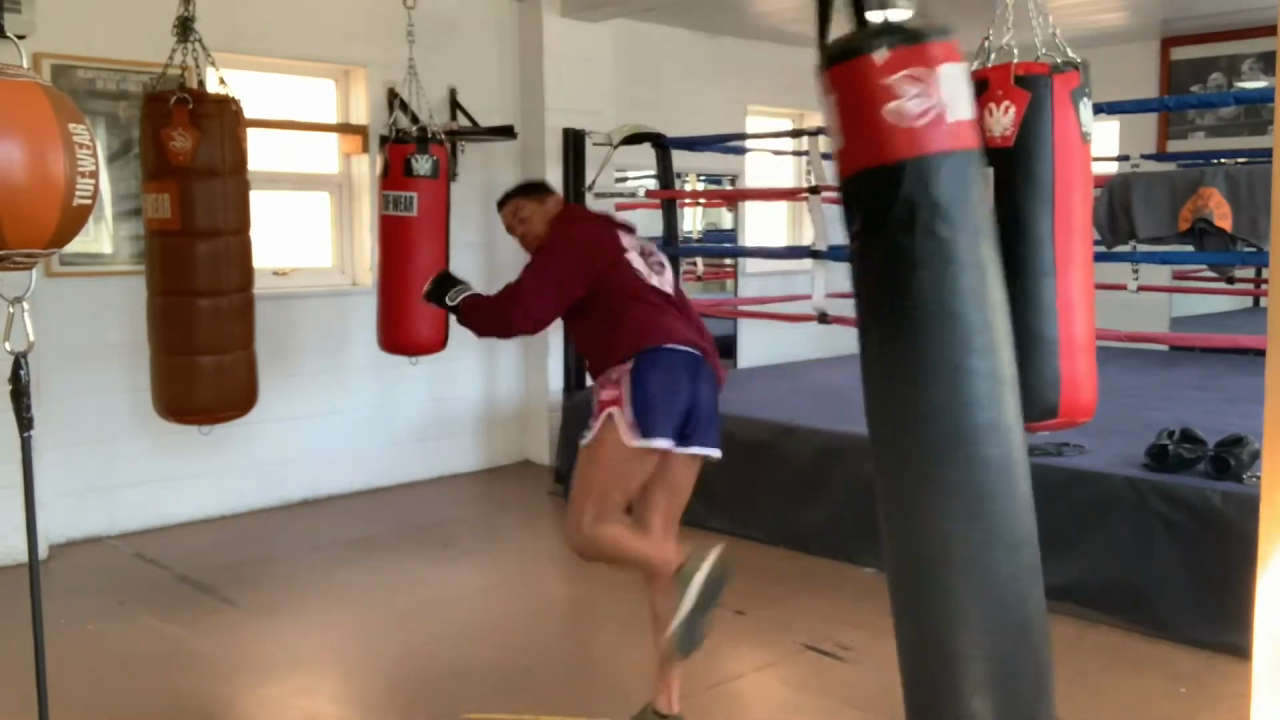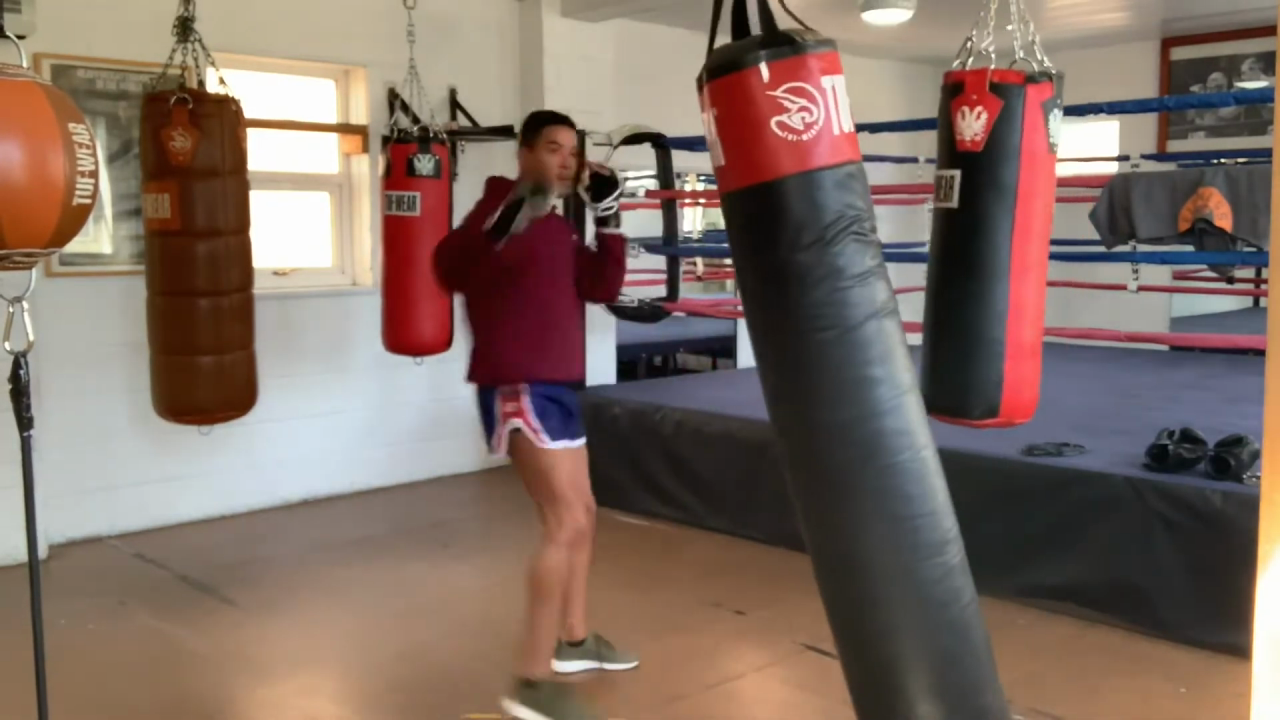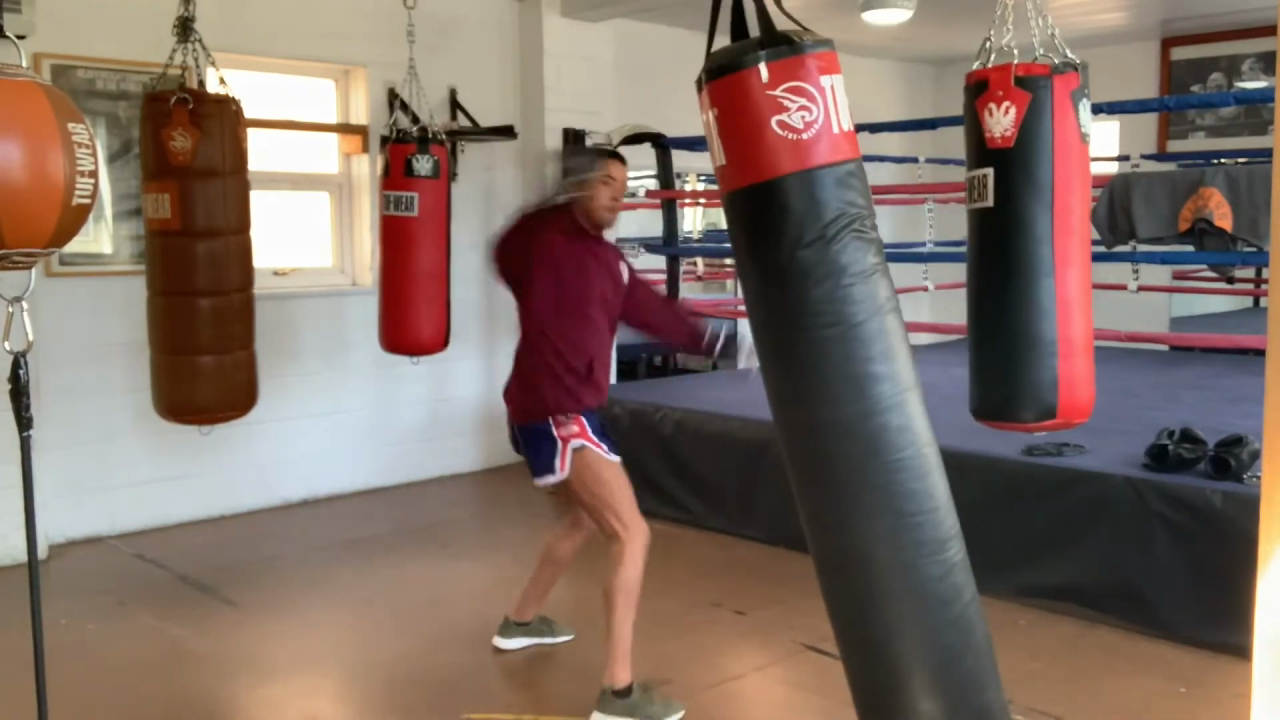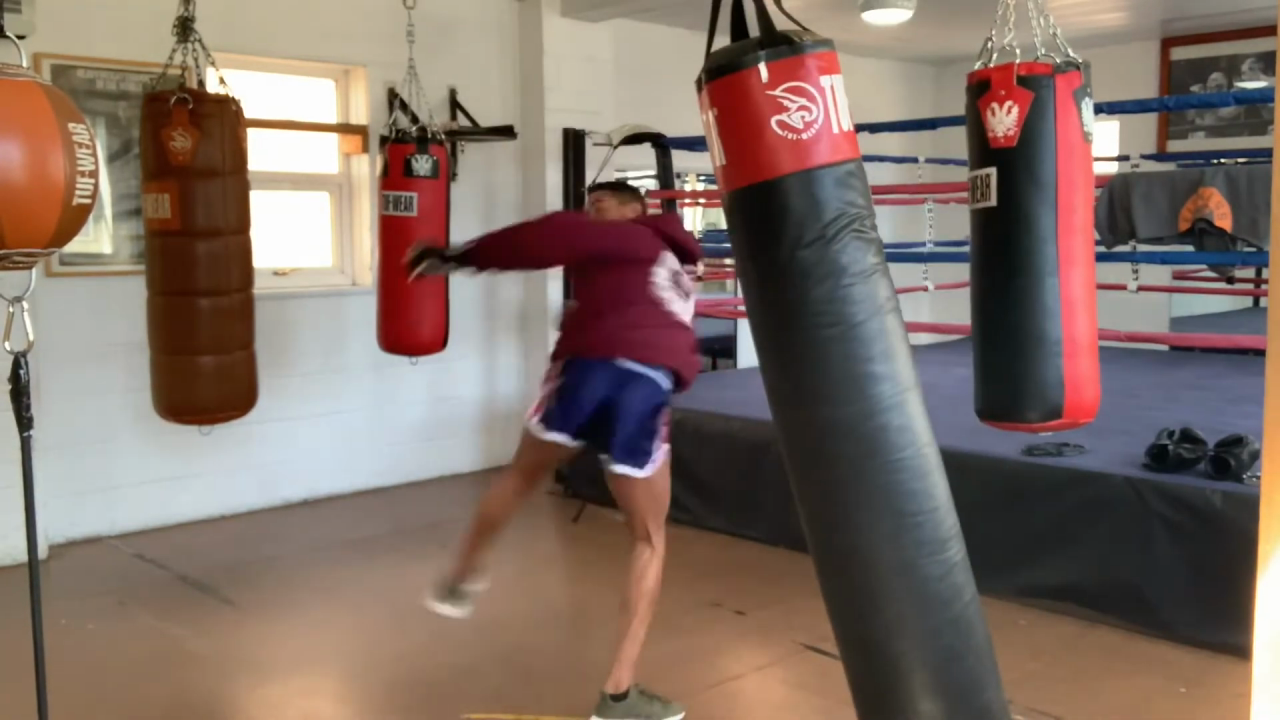
dt=0.5s
person 1, frame 1
left shoulder: (573, 243)
right shoulder: (621, 244)
left elbow: (520, 315)
right elbow: (671, 324)
left wrist: (457, 297)
left hip: (640, 374)
right hip: (694, 375)
left knee: (588, 532)
right knee: (654, 542)
left ankle: (686, 573)
person 1, frame 2
left shoulder: (563, 226)
right shoulder: (499, 211)
left elbow: (603, 288)
right elbow: (452, 267)
left wrist: (607, 211)
right wrist: (505, 219)
left hip: (557, 386)
right hip: (516, 389)
left knee: (579, 515)
right knee: (568, 522)
left ankle: (575, 638)
person 1, frame 3
left shoulder: (609, 260)
right shoulder: (547, 243)
left elbow: (653, 314)
right elbow: (517, 258)
left wrist: (709, 341)
right wrist: (554, 198)
left hip: (572, 411)
right hip: (553, 415)
left knee: (584, 519)
right knee: (632, 536)
left ankle: (519, 621)
person 1, frame 4
left shoulder: (634, 238)
right shoulder: (680, 277)
left elbow: (559, 232)
left wrist: (459, 255)
left hip: (584, 372)
right hip: (651, 386)
left knee: (517, 479)
right knee: (648, 544)
left ankle: (460, 580)
